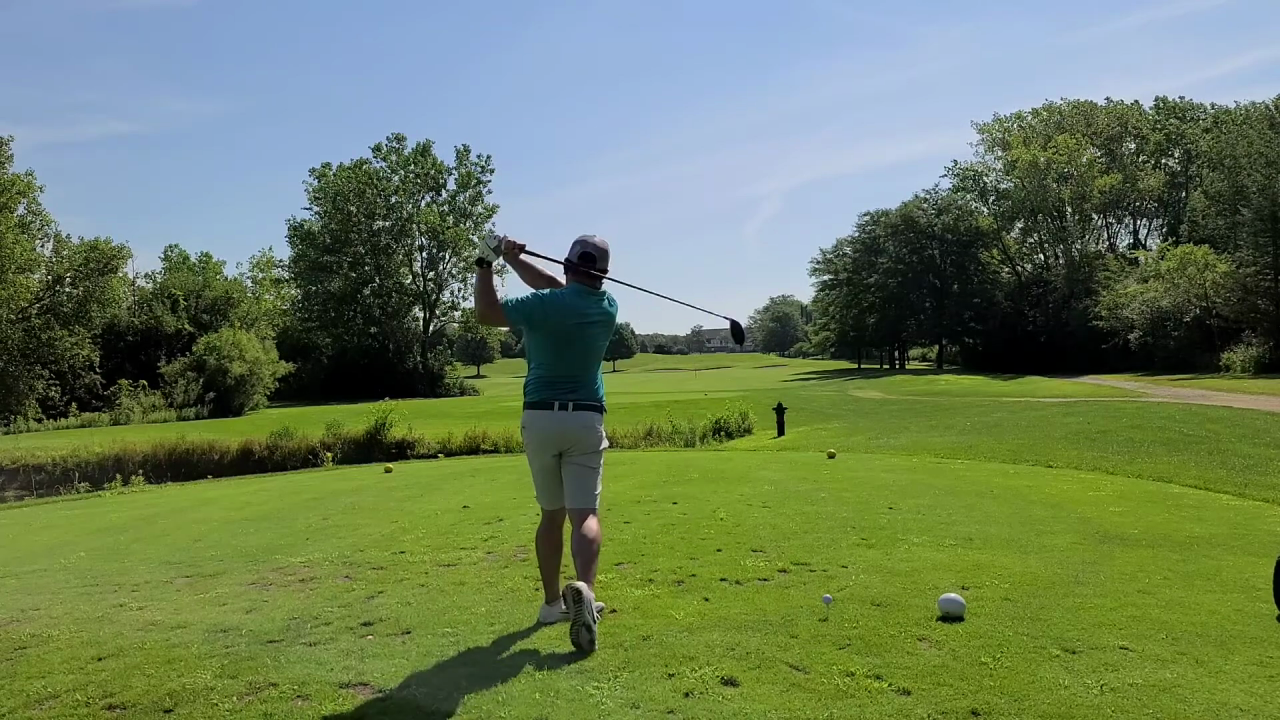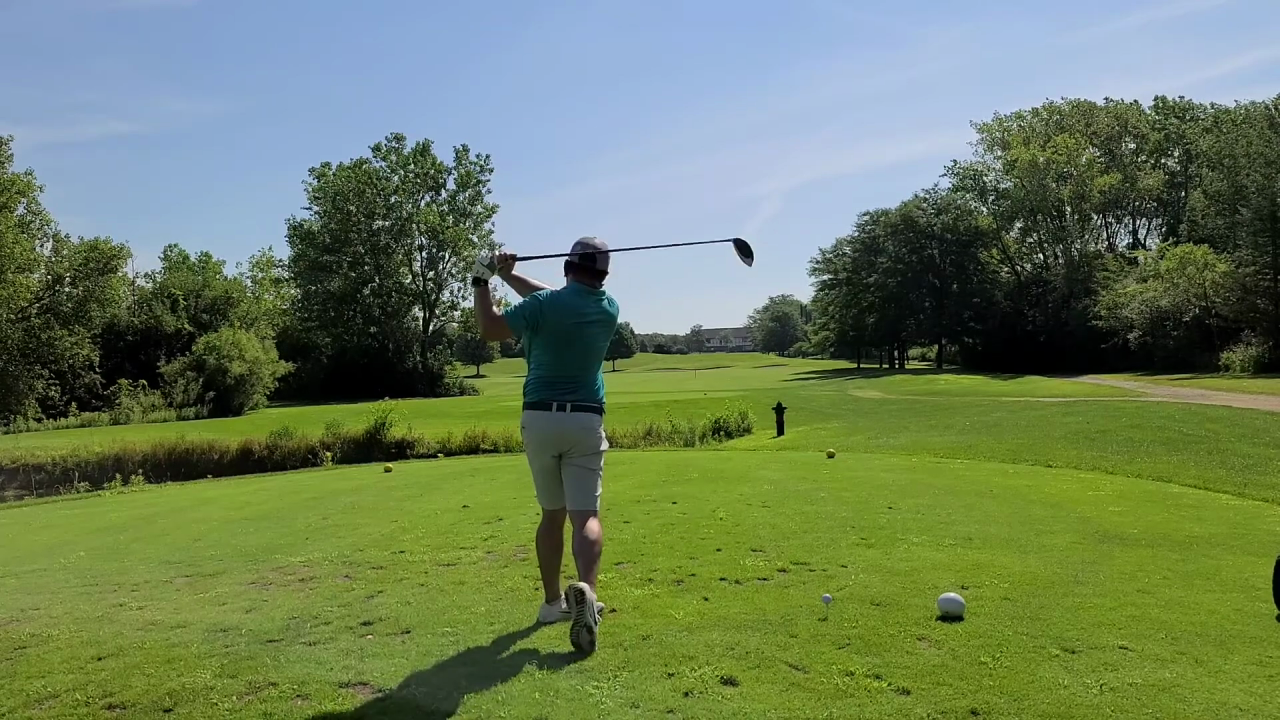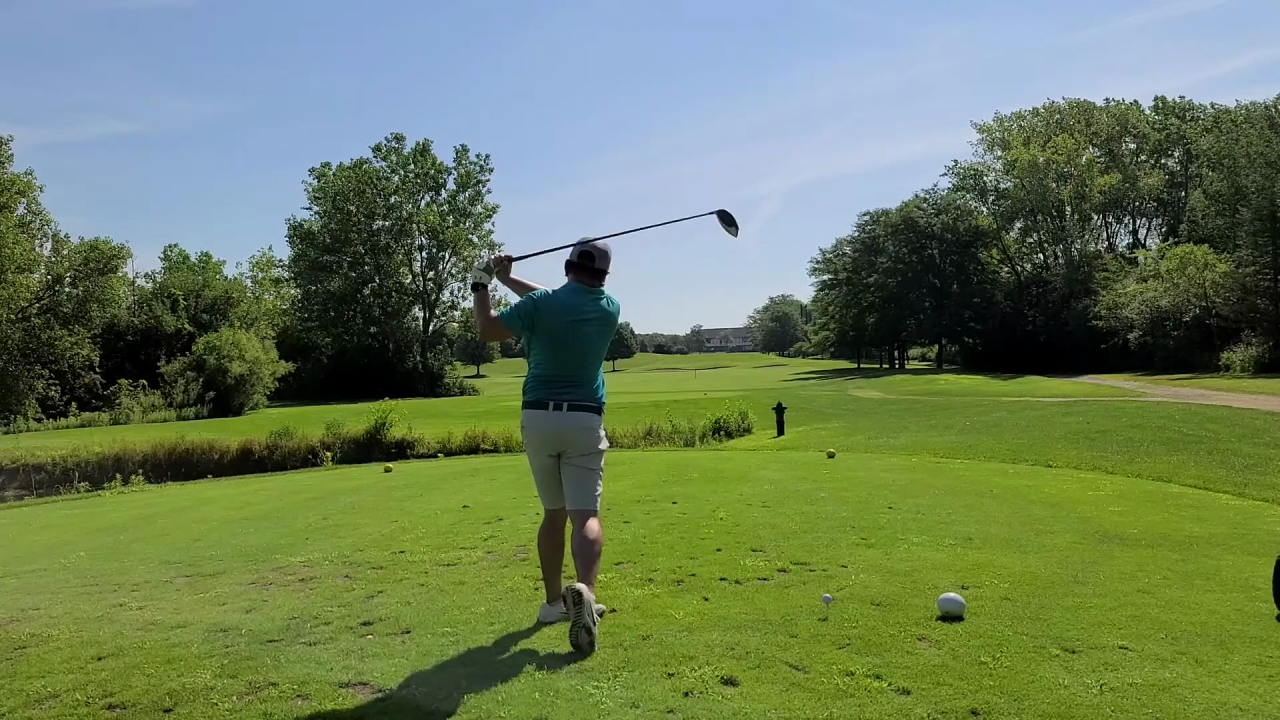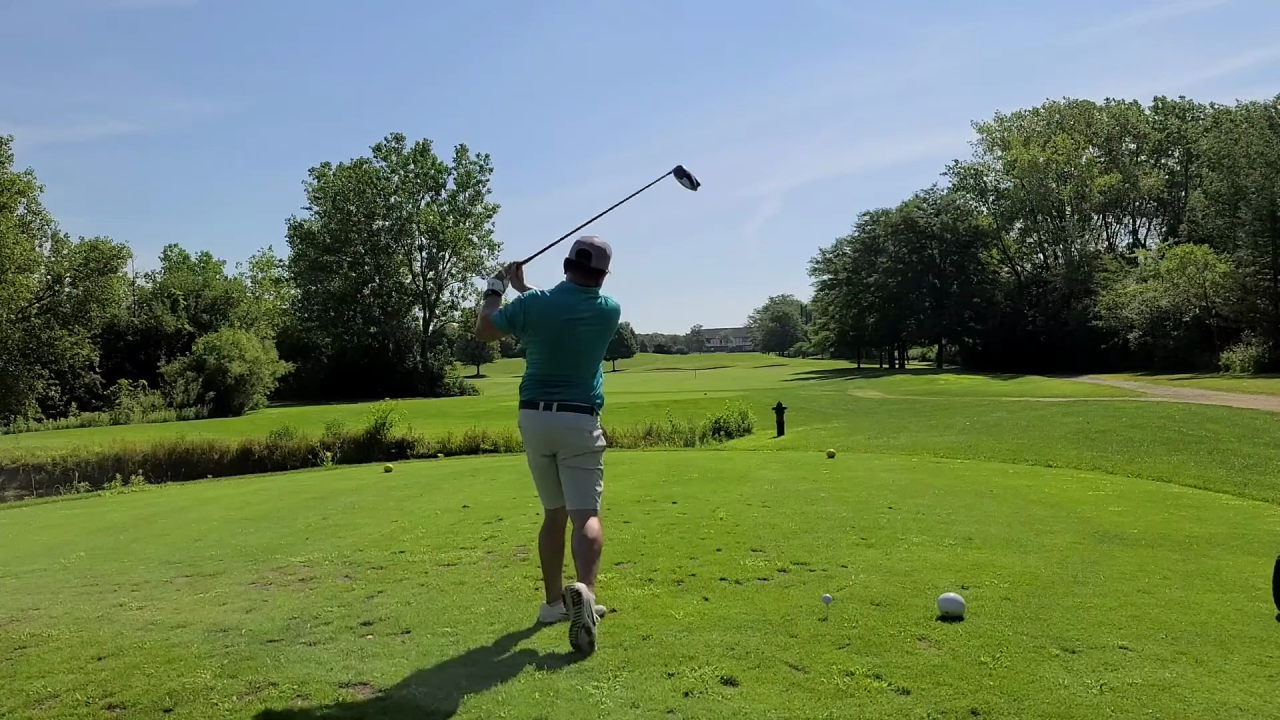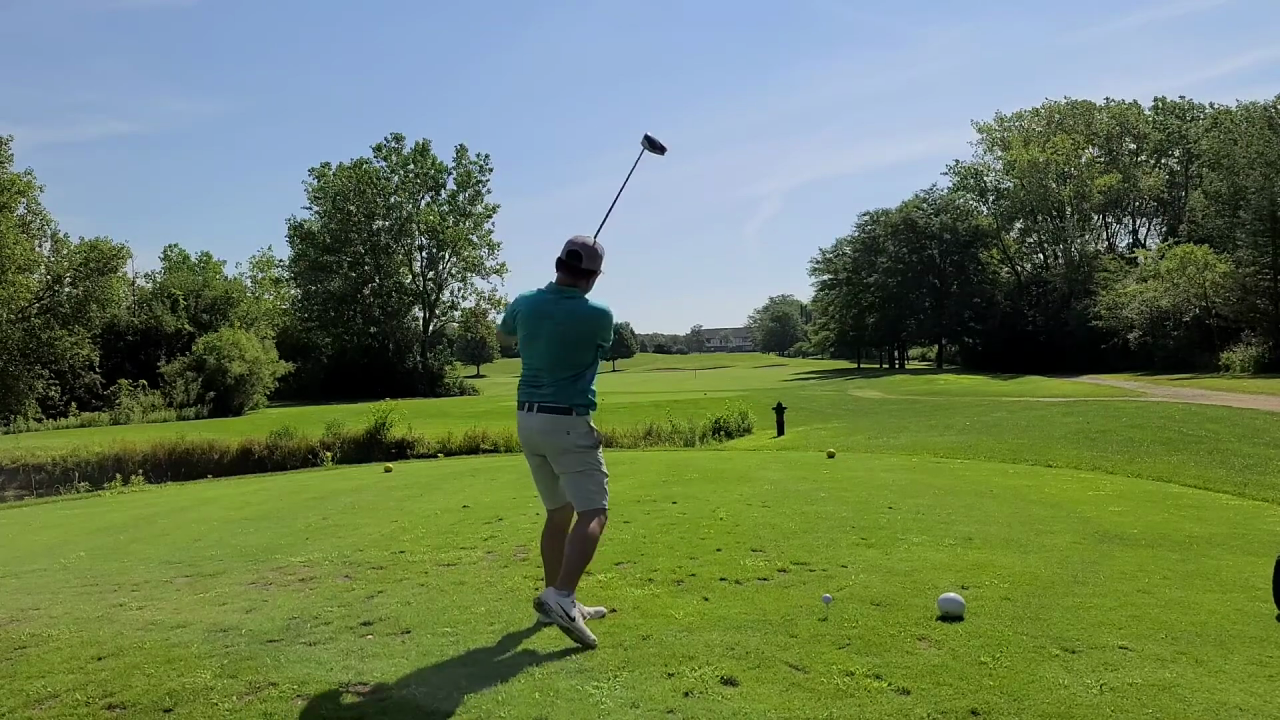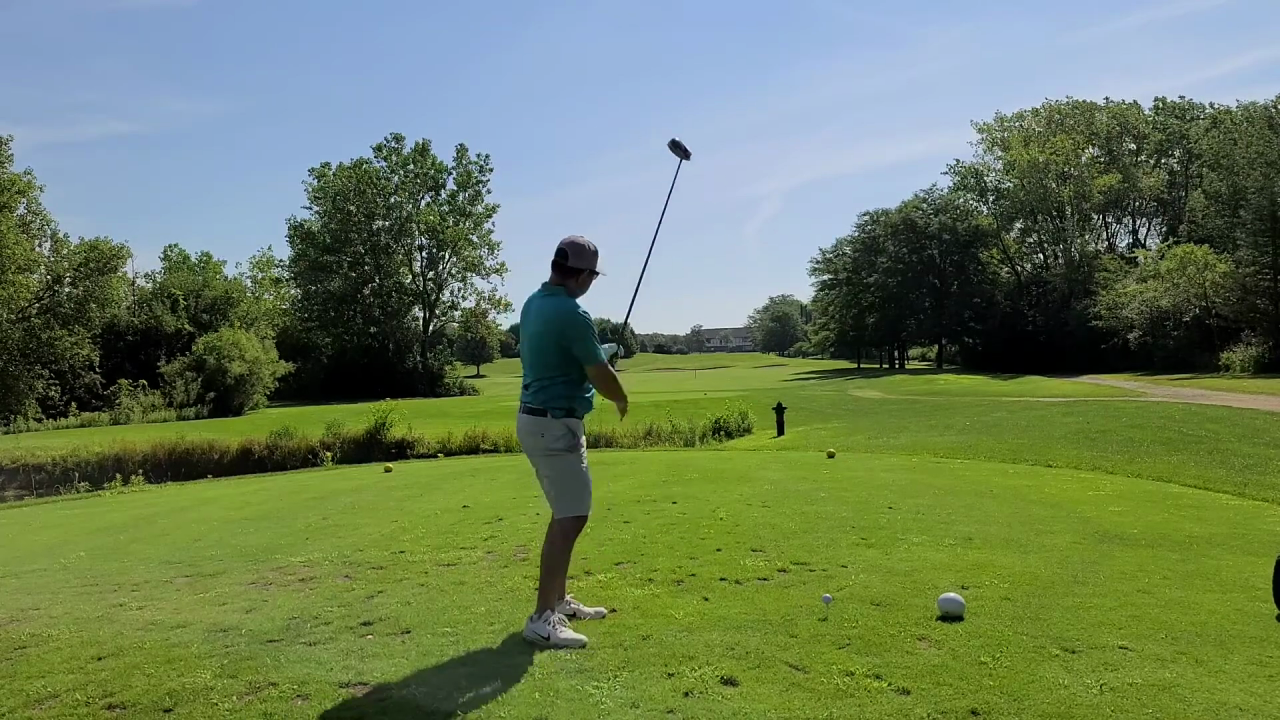
dt=0.2s
person 1, frame 1
left shoulder: (545, 304)
right shoulder: (609, 307)
left elbow: (485, 313)
left wrist: (485, 265)
right wrist: (514, 260)
left hip: (540, 418)
right hip: (585, 421)
left knee: (551, 513)
right knee: (584, 513)
left ankle: (553, 602)
right ankle: (584, 589)
person 1, frame 2
left shoulder: (546, 305)
right shoulder: (610, 309)
left elbow: (489, 329)
left wrist: (482, 280)
right wrist: (509, 275)
left hip: (539, 419)
right hip: (585, 422)
left knee: (553, 512)
right knee: (585, 514)
left ankle: (553, 601)
right ankle: (585, 590)
person 1, frame 3
left shoulder: (542, 304)
right shoulder: (610, 309)
left elbow: (486, 329)
left wrist: (481, 285)
right wrist: (508, 279)
left hip: (538, 418)
right hip: (583, 421)
left knee: (555, 511)
right knee: (585, 514)
left ankle: (554, 601)
right ankle: (584, 590)
person 1, frame 4
left shoulder: (533, 303)
right shoulder: (609, 311)
left elbow: (483, 332)
left wrist: (495, 291)
right wrist: (521, 284)
left hip: (533, 418)
right hip: (578, 422)
left knee: (555, 512)
right knee: (585, 515)
left ankle: (554, 601)
right ankle: (582, 591)
person 1, frame 5
left shoulder: (524, 304)
right shoulder: (596, 315)
left elbow: (504, 335)
left hip: (529, 419)
right hip: (567, 423)
left knee: (560, 512)
right knee: (592, 512)
left ankle: (558, 598)
right ankle: (562, 596)
person 1, frame 6
left shoulder: (535, 303)
right shoulder: (573, 315)
right elbow: (600, 378)
left wrist: (594, 355)
right wrist: (621, 399)
left hip: (539, 420)
right hip: (556, 425)
left knee: (566, 513)
right knee: (571, 518)
left ankle: (558, 601)
right ankle: (542, 618)
